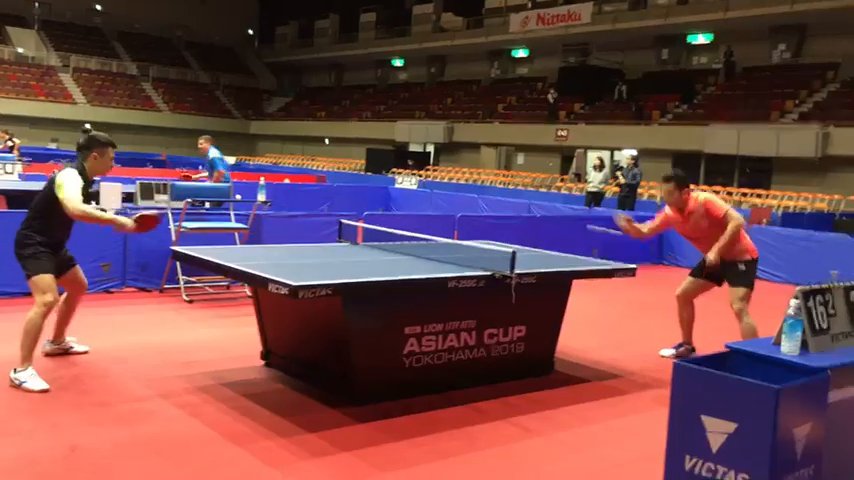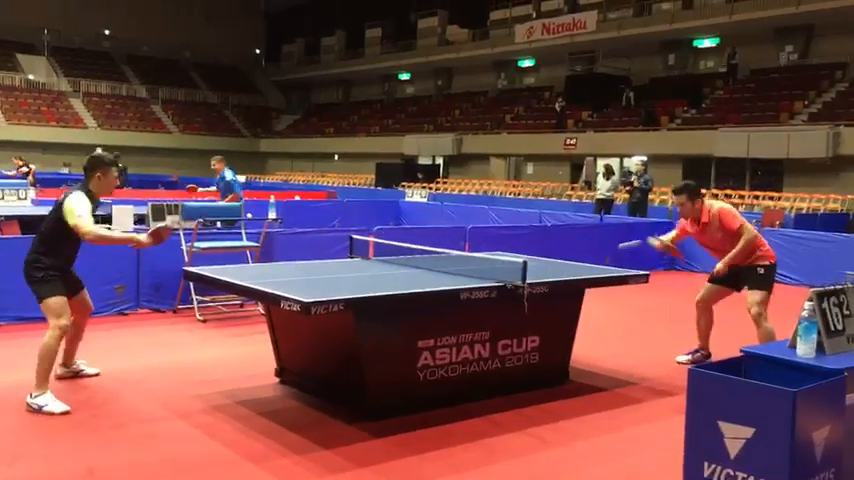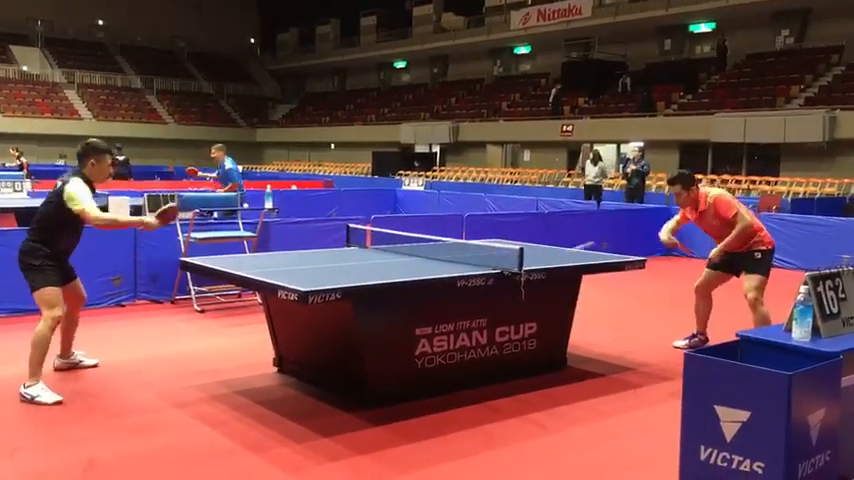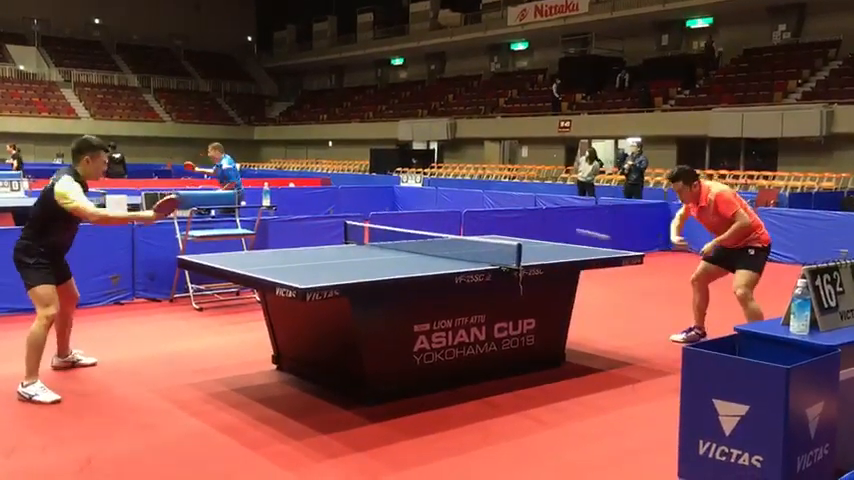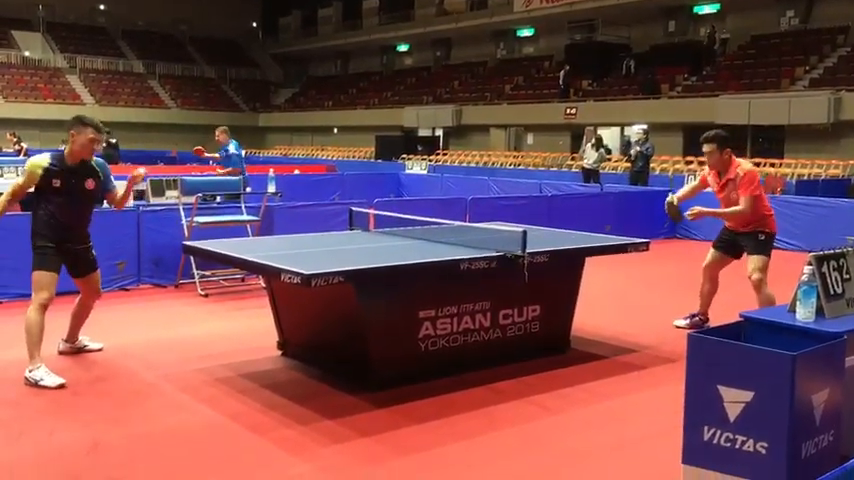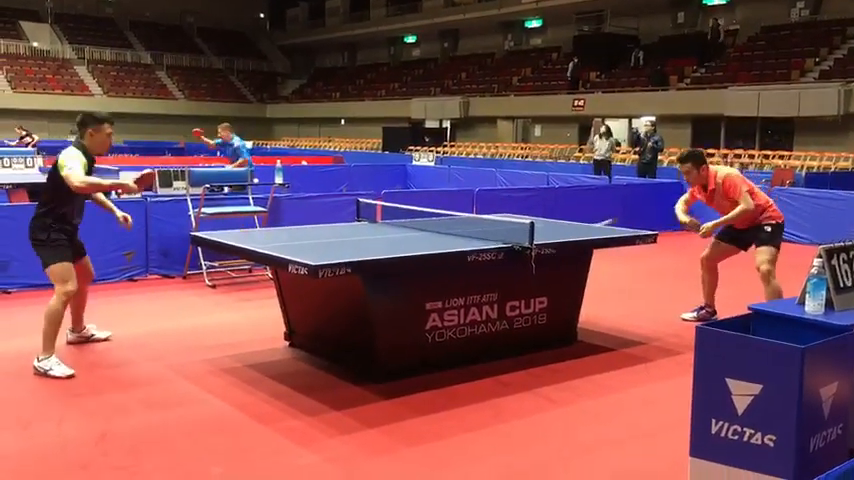
dt=0.7s
person 1, frame 1
left shoulder: (79, 176)
right shoulder: (70, 176)
right elbow: (75, 211)
left wrist: (102, 213)
right wrist: (115, 220)
left hip: (52, 245)
right hip: (33, 244)
left knee: (78, 287)
right knee: (46, 300)
left ankle: (57, 342)
right ankle: (22, 370)
person 1, frame 2
left shoulder: (84, 197)
right shoulder: (77, 199)
right elbow: (89, 233)
left wrist: (111, 233)
right wrist: (135, 239)
left hip: (60, 267)
right hip: (43, 268)
left knee: (84, 312)
right knee: (61, 324)
left ankle: (67, 366)
right ankle: (38, 395)
person 1, frame 3
left shoulder: (75, 183)
right shoulder: (76, 187)
right elbow: (98, 220)
left wrist: (88, 216)
right wrist: (141, 221)
left hip: (54, 256)
right hip: (38, 256)
left knee: (77, 301)
right knee: (53, 314)
left ankle: (66, 356)
right ankle: (31, 384)
person 1, frame 4
left shoulder: (72, 180)
right shoulder: (67, 184)
right elbow: (92, 214)
left wrist: (96, 216)
right wrist: (139, 216)
left hip: (52, 254)
right hip: (34, 255)
left knee: (70, 302)
right knee: (48, 313)
left ankle: (63, 355)
right ankle: (29, 384)
person 1, frame 5
left shoulder: (98, 168)
right shoulder: (41, 164)
left elbow: (116, 202)
left wrist: (130, 186)
left hip: (79, 242)
right hip: (47, 241)
left knee: (92, 293)
right knee: (42, 299)
left ankle: (71, 341)
right ankle: (35, 368)
person 1, frame 6
left shoulder: (86, 158)
right shoulder: (72, 156)
left elbow: (93, 191)
right elbow: (78, 184)
left wrist: (116, 211)
right wrist: (118, 185)
left hip: (65, 230)
right hip: (47, 231)
left knee: (86, 278)
right knee: (66, 289)
left ankle: (78, 330)
right ankle: (45, 358)
person 2, frame 1
left shoulder: (705, 201)
right shoulder: (671, 213)
left elbow: (738, 222)
right elbow: (646, 231)
left wrist: (718, 249)
right wrist: (630, 226)
left hip: (741, 255)
right hip: (713, 258)
left knee: (739, 308)
right knee: (683, 296)
right ankle: (687, 345)
person 2, frame 2
left shoulder: (719, 211)
right shoulder: (688, 222)
left elbow: (751, 235)
right elbow: (671, 238)
left wrist: (727, 261)
right wrist: (662, 244)
left hip: (758, 261)
right hip: (733, 265)
left knee: (756, 312)
right knee: (702, 302)
right ankle: (702, 351)
person 2, frame 3
left shoulder: (716, 198)
right shoulder: (689, 208)
left elbow: (746, 223)
right elbow: (673, 223)
left wrist: (720, 248)
right wrist: (664, 235)
left hip: (756, 245)
right hip: (731, 249)
left knee: (752, 297)
right knee: (701, 288)
right ankle: (700, 336)
person 2, frame 4
left shoulder: (717, 195)
right shoulder: (692, 199)
left elbow: (744, 222)
right elbow: (679, 218)
left wrist: (715, 243)
right wrist: (675, 236)
left hip: (753, 243)
right hip: (728, 245)
left knee: (742, 293)
right knee: (698, 279)
right ankle: (698, 330)
person 2, frame 5
left shoulder: (746, 172)
right shoulder: (710, 172)
left elbow: (744, 210)
right elbow: (693, 188)
left wrist: (707, 212)
right wrist: (676, 198)
left hip: (758, 228)
right hip: (732, 228)
left knee: (756, 278)
right knee: (709, 269)
right ankle: (701, 316)
person 2, frame 6
left shoulder: (726, 177)
right shoulder: (697, 186)
left elbow: (748, 207)
right elbow: (683, 202)
left wrist: (715, 224)
right wrist: (682, 217)
left hip: (765, 220)
right hip: (740, 224)
left knee: (764, 269)
right knee: (707, 260)
right ankle: (708, 309)
